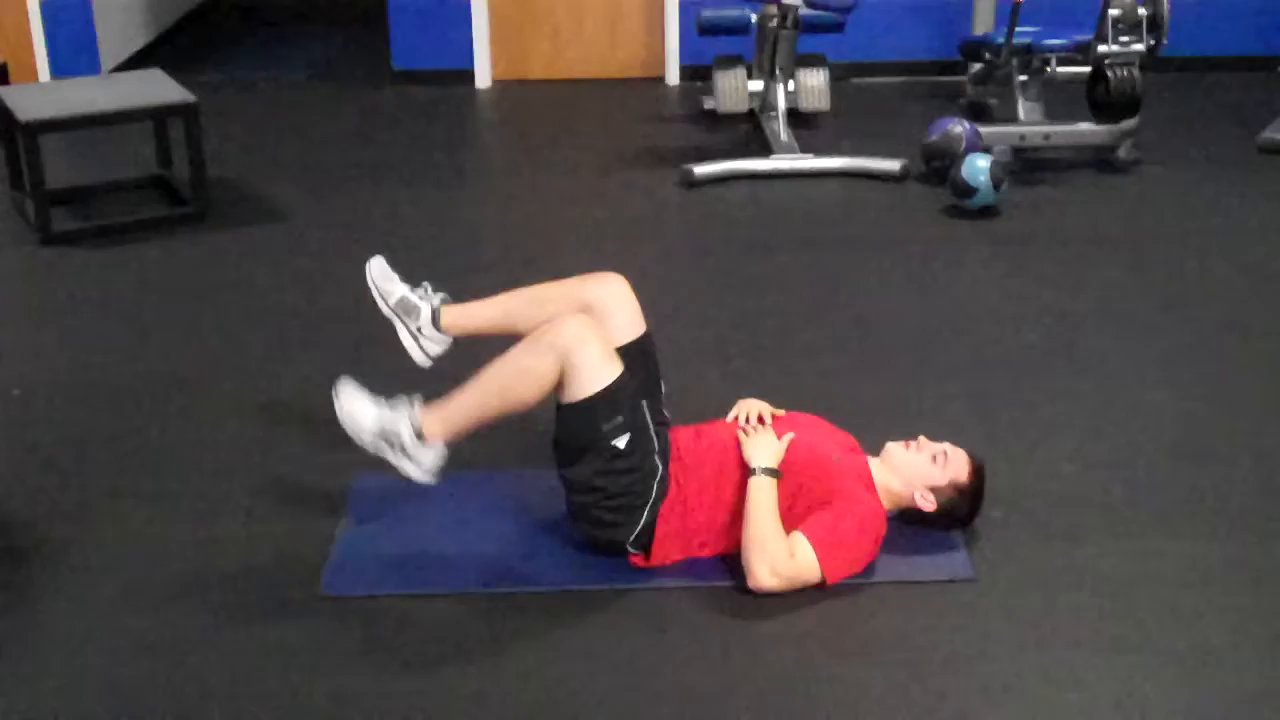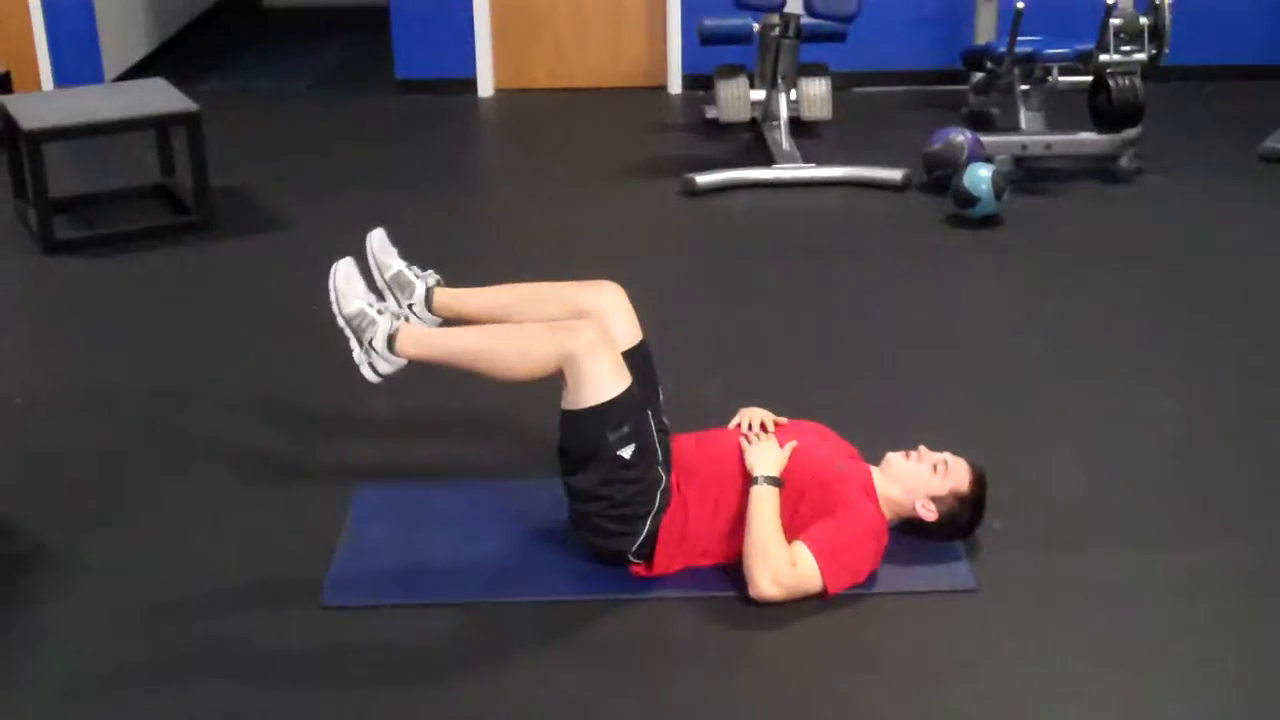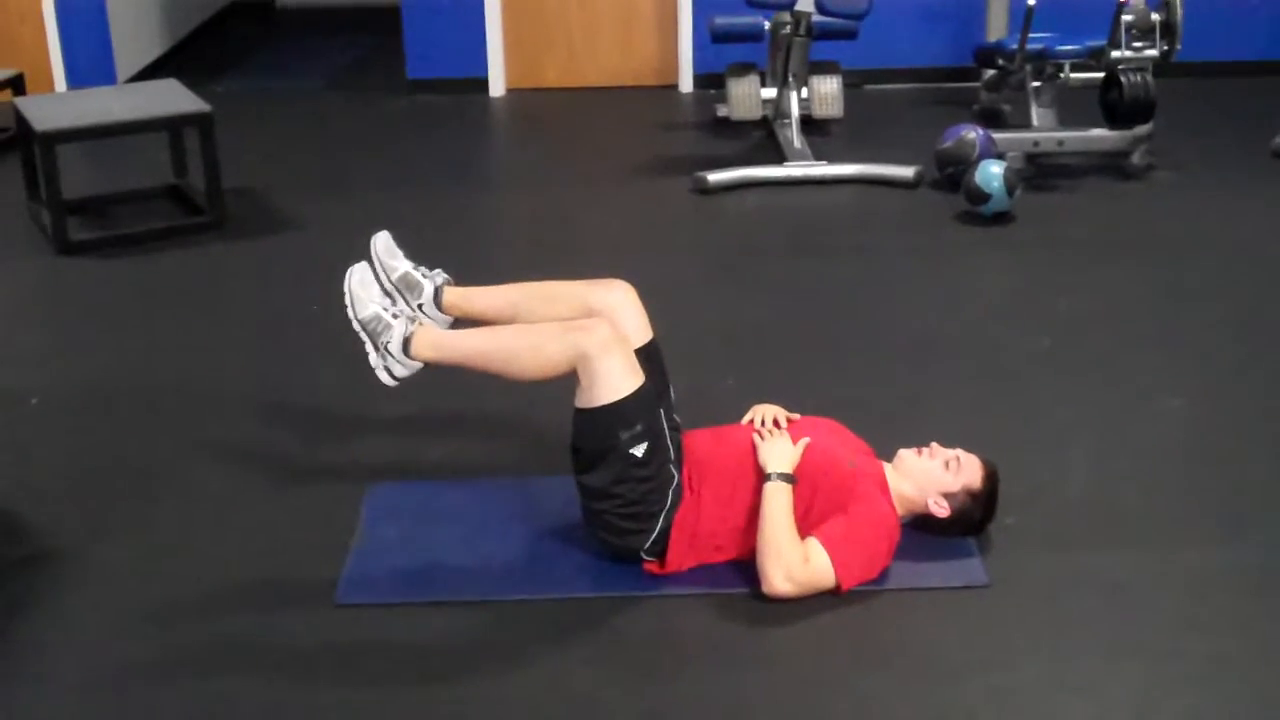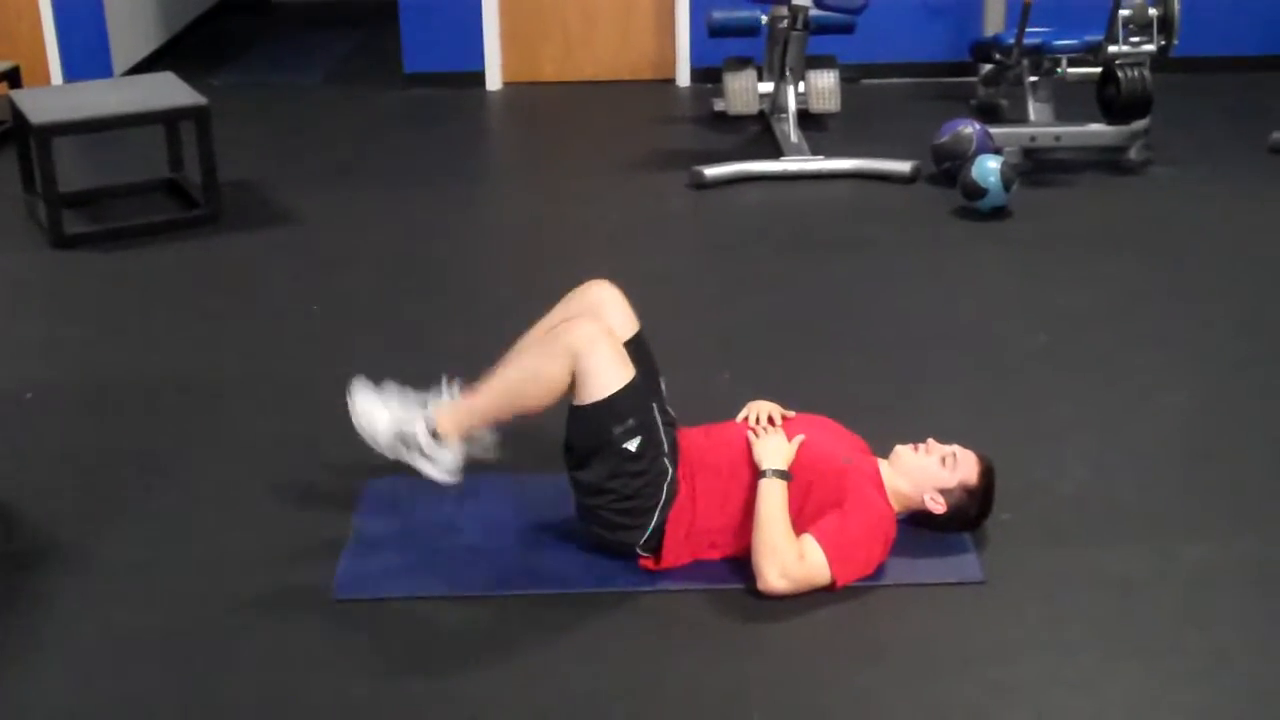
dt=0.4s
person 1, frame 1
left shoulder: (861, 518)
right shoulder: (848, 455)
left elbow: (765, 572)
left wrist: (762, 469)
right wrist: (754, 410)
left hip: (636, 508)
right hip: (659, 453)
left knee: (573, 333)
right knee: (606, 291)
left ankle: (422, 434)
right ankle: (437, 321)
person 1, frame 2
left shoulder: (861, 528)
right shoulder: (847, 461)
left elbow: (767, 582)
left wrist: (765, 476)
right wrist: (757, 420)
left hip: (638, 516)
right hip: (660, 461)
left knee: (582, 340)
right knee: (604, 299)
left ankle: (394, 342)
right ankle: (427, 300)
person 1, frame 3
left shoulder: (874, 523)
right shoulder: (860, 460)
left elbow: (781, 578)
left wrist: (779, 472)
right wrist: (770, 418)
left hip: (652, 514)
right hip: (673, 459)
left knee: (596, 338)
right knee: (613, 297)
left ankle: (407, 346)
right ankle: (437, 301)
person 1, frame 4
left shoulder: (868, 523)
right shoulder: (856, 453)
left elbow: (777, 575)
left wrist: (772, 470)
right wrist: (766, 414)
left hip: (646, 510)
right hip: (665, 454)
left knee: (585, 342)
right knee: (600, 298)
left ankle: (436, 433)
right ankle: (463, 417)
